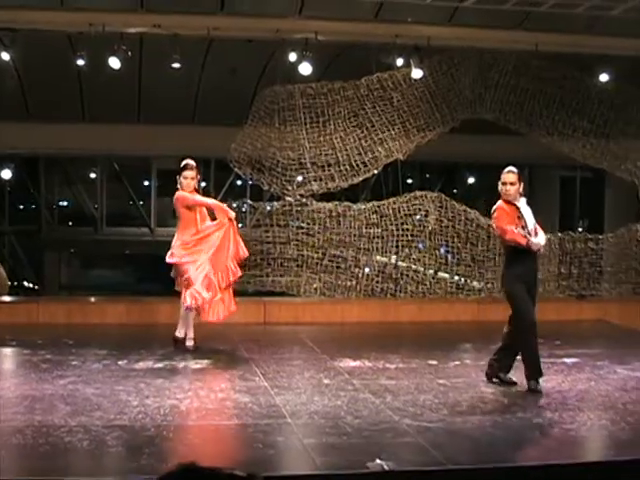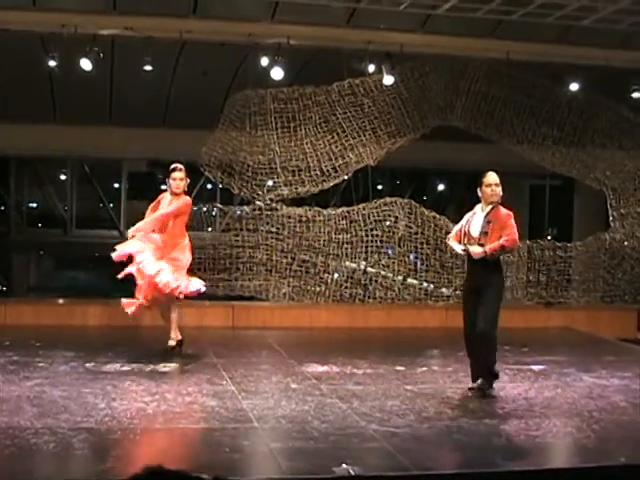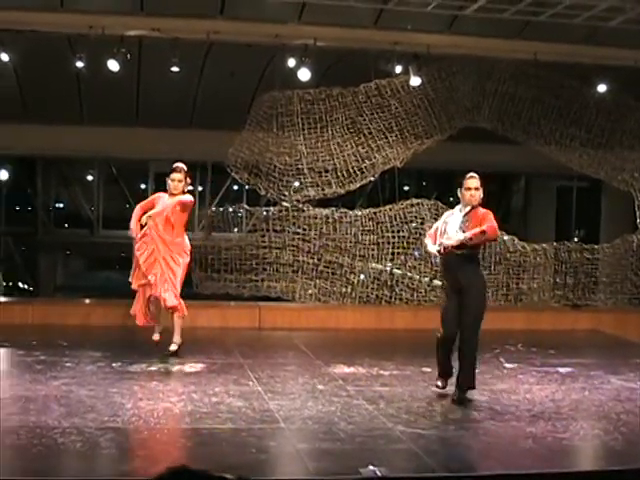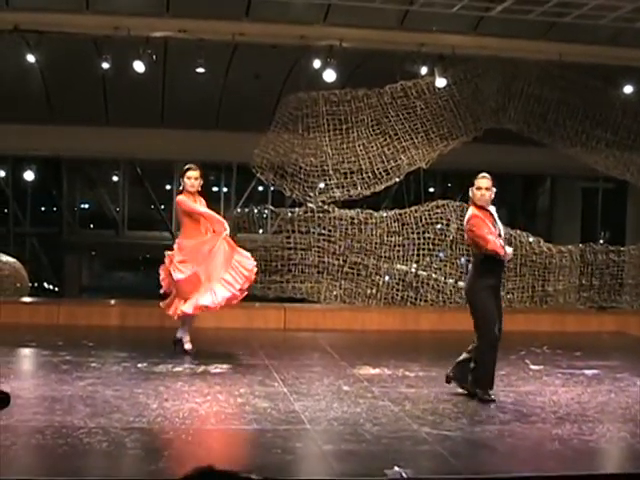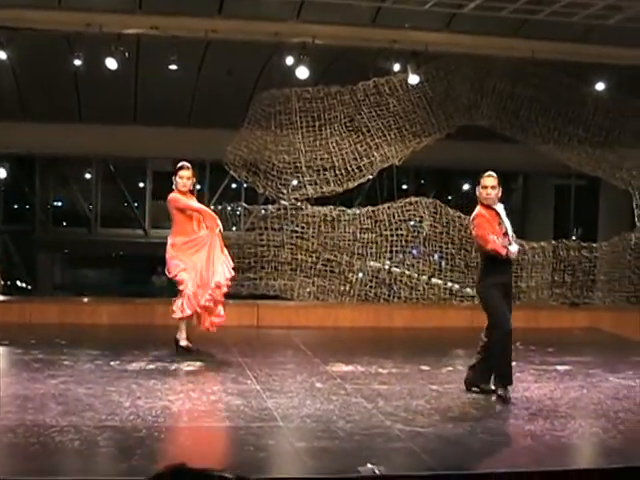
dt=1s
person 1, frame 1
left shoulder: (524, 206)
right shoulder: (501, 208)
left elbow: (535, 229)
right elbow: (507, 233)
left wrist: (540, 239)
right wrist: (530, 243)
left hip: (529, 274)
right hip: (514, 276)
left knee: (518, 325)
right knee: (528, 323)
left ankle: (497, 368)
right ankle: (533, 376)
person 1, frame 2
left shoulder: (504, 215)
right shoulder: (471, 215)
left elbow: (512, 241)
right elbow: (453, 235)
left wrist: (485, 251)
right wrist: (457, 246)
left hip: (492, 278)
right hip: (472, 278)
left knee: (486, 329)
right knee: (471, 332)
left ankle: (488, 378)
right ankle: (481, 378)
person 1, frame 3
left shoulder: (483, 215)
right shoulder: (448, 215)
left elbow: (492, 232)
right elbow: (431, 234)
left wrist: (461, 238)
right wrist: (432, 245)
left hip: (472, 280)
right hip: (450, 280)
left knee: (469, 335)
right knee: (448, 332)
left ankle: (463, 387)
right ankle: (444, 373)
person 1, frame 4
left shoulder: (490, 214)
right shoulder: (474, 216)
left elbow: (498, 243)
right elbow: (488, 242)
left wrist: (503, 250)
right wrist: (503, 251)
left hip: (492, 282)
right hip: (481, 283)
left knee: (488, 335)
right knee: (489, 335)
left ankle: (460, 373)
right ankle: (480, 386)
person 1, frame 5
left shoulder: (499, 212)
right shoulder: (480, 215)
left elbow: (508, 241)
right elbow: (488, 243)
left wrist: (512, 247)
right wrist: (506, 251)
left hip: (504, 279)
right hip: (490, 281)
left knee: (495, 332)
right knee: (503, 330)
left ankle: (477, 377)
right ankle: (502, 383)
person 2, frame 1
left shoulder: (196, 197)
right shoulder: (180, 196)
left elbow: (204, 222)
right elbow: (208, 202)
left wrist: (224, 221)
right wrist: (228, 212)
left hip: (199, 249)
right hip: (184, 250)
left knee: (191, 292)
right knee: (195, 289)
left ankle: (180, 334)
right ankle: (189, 335)
person 2, frame 2
left shoulder: (186, 202)
right shoulder: (164, 197)
left elbow: (162, 215)
right elbow: (151, 210)
left wrist: (138, 227)
right wrist: (140, 231)
left hip: (177, 251)
right hip: (158, 250)
left knee: (168, 292)
right knee: (156, 294)
left ankle: (173, 337)
right ankle: (176, 336)
person 2, frame 3
left shoulder: (188, 200)
right shoulder: (159, 197)
left elbow: (178, 200)
right elbow: (140, 207)
left wrist: (153, 213)
right wrist: (134, 225)
left hip: (176, 251)
right hip: (156, 250)
left knee: (171, 293)
right knee: (151, 292)
left ankle: (176, 339)
right ankle: (157, 327)
person 2, frame 4
left shoulder: (201, 200)
right shoulder: (181, 200)
left elbow: (207, 223)
right elbow: (201, 212)
left wrist: (219, 231)
right wrist: (223, 223)
left hip: (203, 250)
right hip: (187, 250)
left knee: (199, 294)
right knee: (190, 294)
left ankle: (180, 335)
right ankle: (186, 338)
person 2, frame 5
left shoulder: (192, 198)
right shoulder: (173, 197)
left elbow: (200, 221)
right elbow: (198, 208)
left wrist: (212, 228)
right wrist: (216, 221)
left hip: (196, 249)
right hip: (179, 249)
left knee: (199, 291)
right knee: (188, 289)
left ankle: (183, 336)
right ankle: (181, 336)
